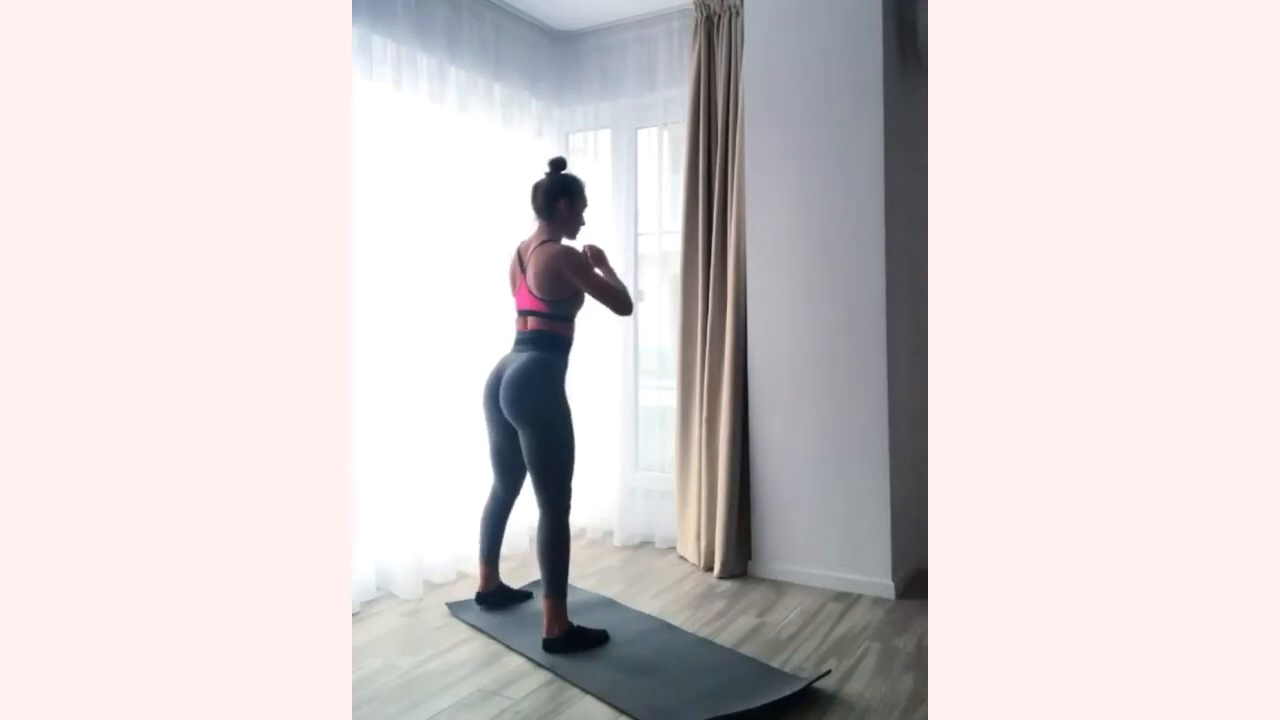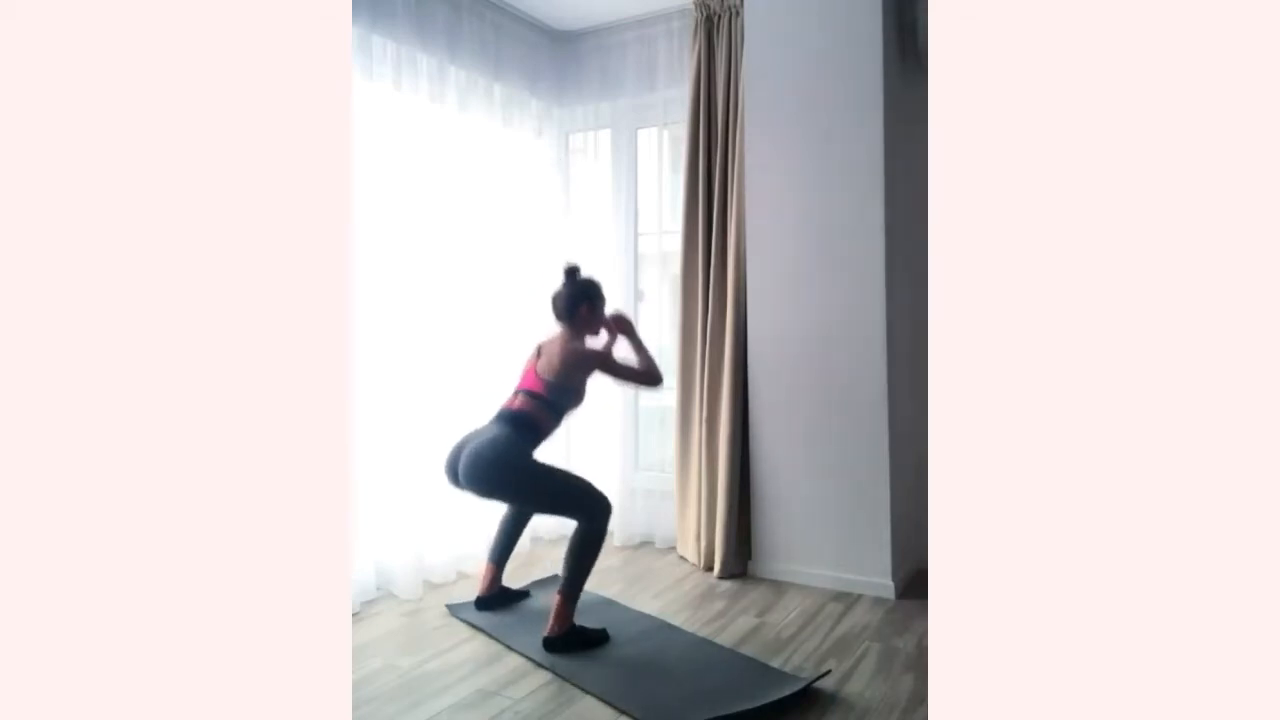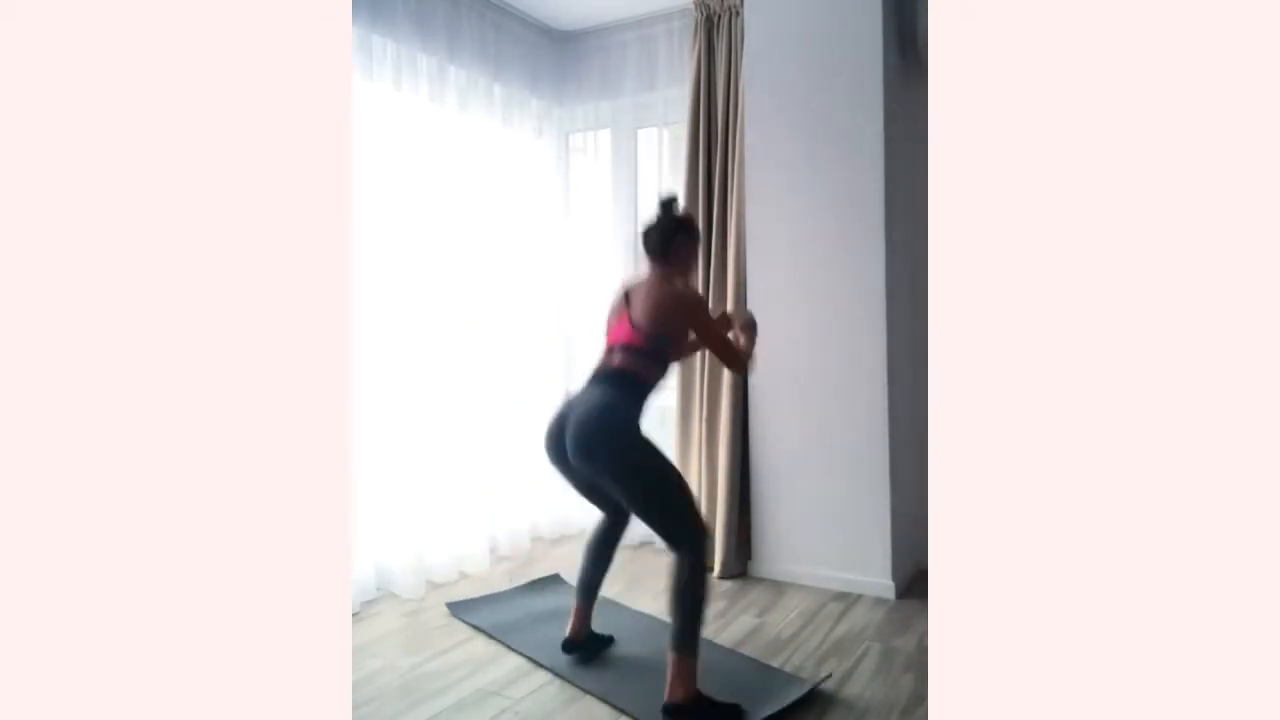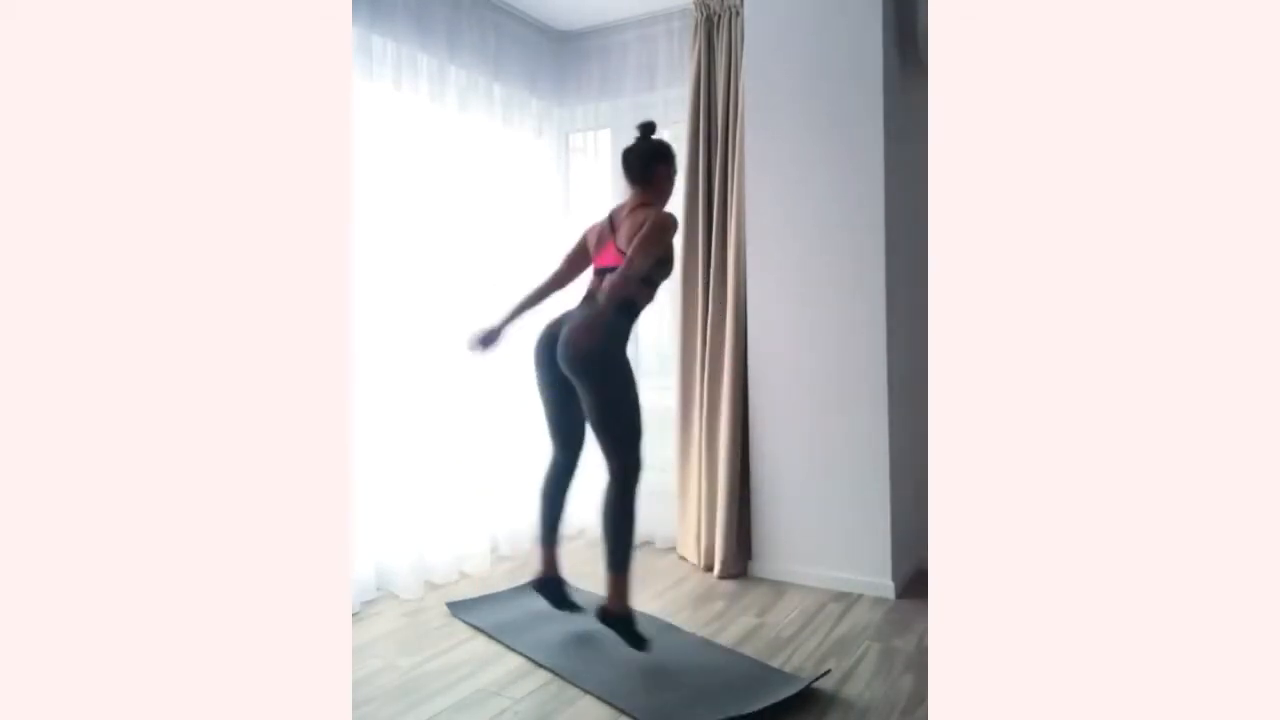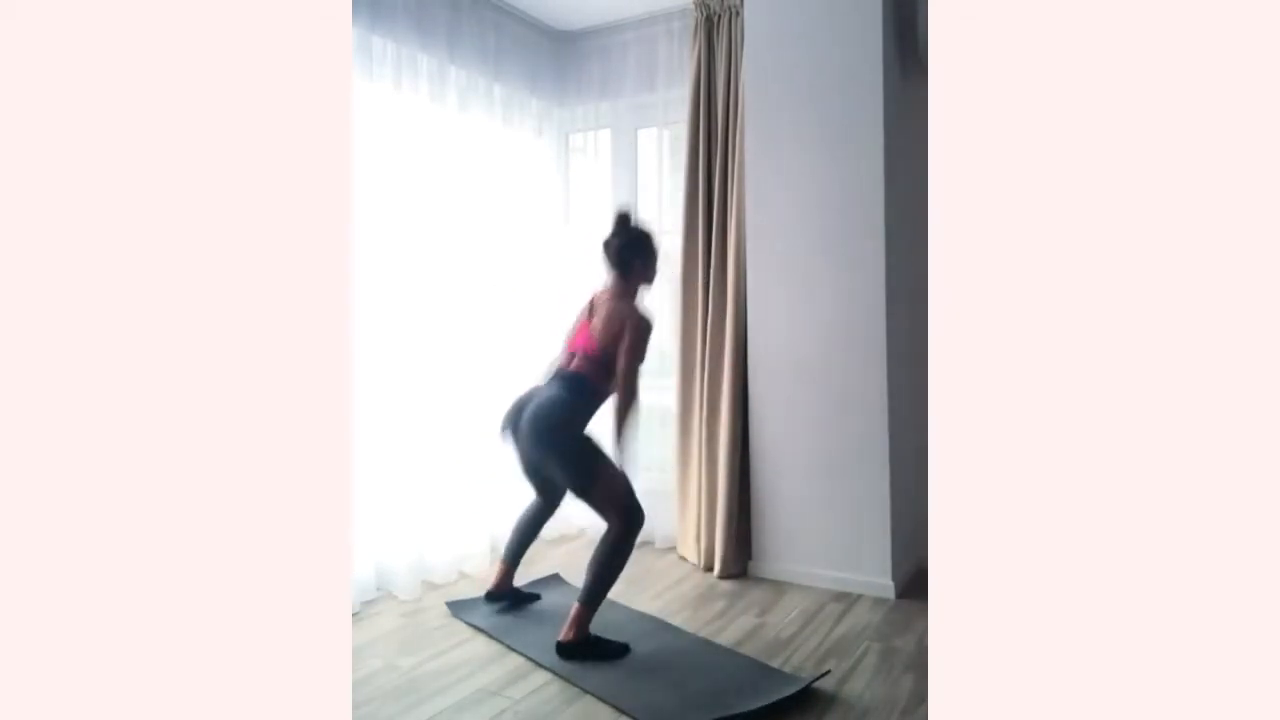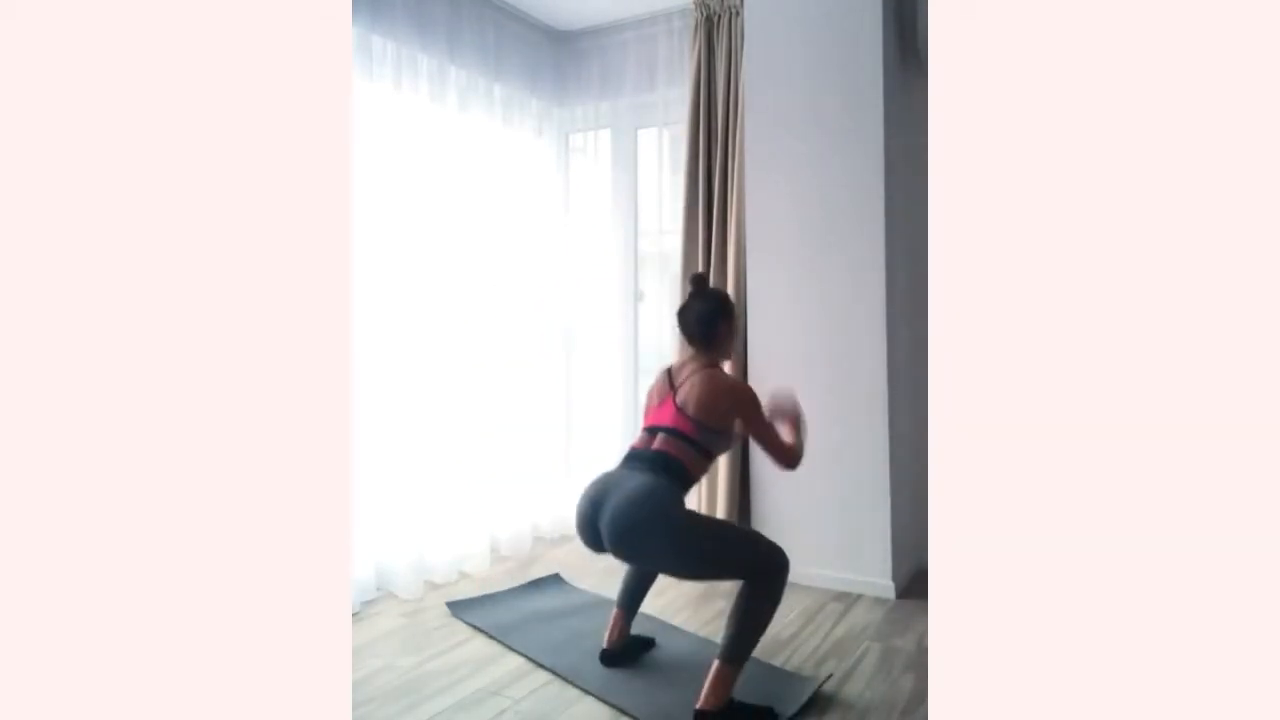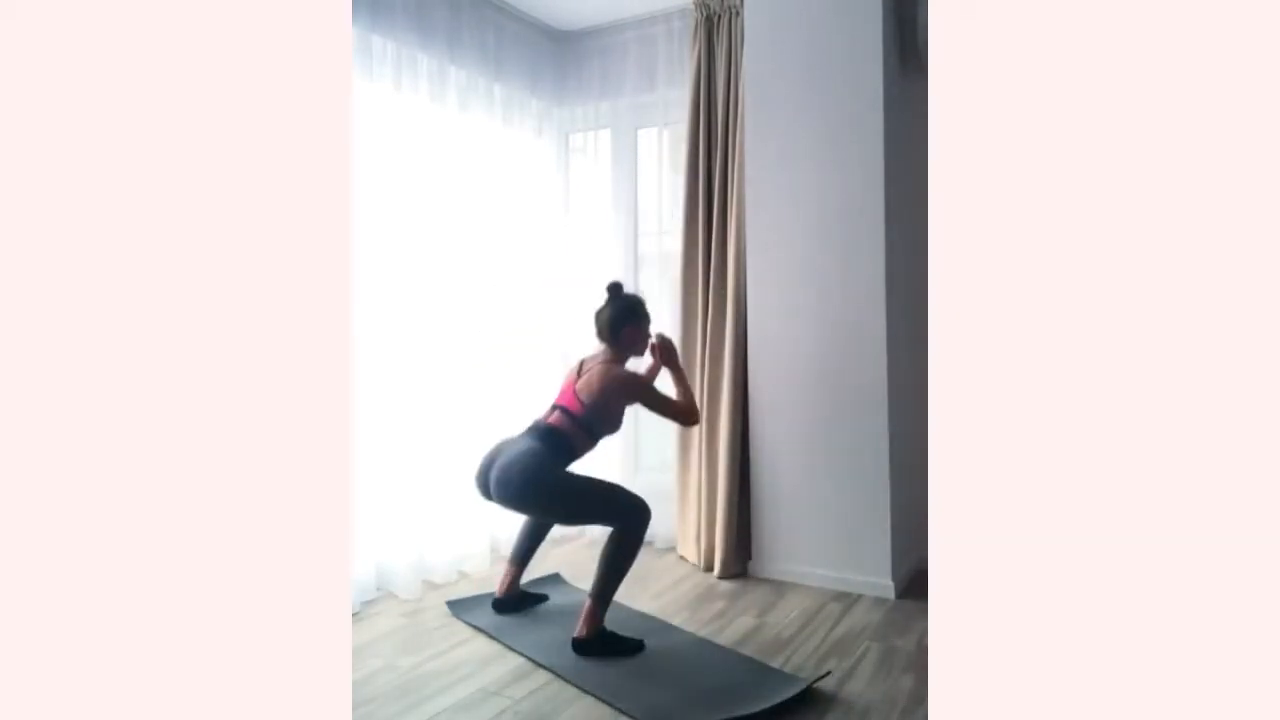
dt=0.7s
person 1, frame 1
left shoulder: (519, 254)
right shoulder: (562, 256)
right elbow: (623, 305)
right wrist: (602, 264)
left hip: (501, 376)
right hip: (536, 383)
left knee: (505, 487)
right knee: (555, 505)
left ankle: (489, 585)
right ankle: (557, 628)
person 1, frame 2
left shoulder: (546, 347)
right shoulder: (582, 355)
right elbow: (651, 378)
left wrist: (609, 341)
right wrist: (628, 333)
left hip: (465, 453)
right hip: (496, 461)
left knee: (527, 497)
right knee: (595, 510)
left ankle: (490, 587)
right ankle: (560, 626)
person 1, frame 3
left shoulder: (623, 298)
right shoulder: (680, 297)
right elbow: (737, 360)
left wrist: (700, 330)
right wrist: (743, 330)
left hip: (565, 425)
right hip: (605, 432)
left knee: (617, 514)
right knee: (693, 542)
left ankle: (579, 630)
person 1, frame 4
left shoulder: (600, 226)
right shoulder: (660, 222)
left elbow: (556, 280)
right elbow: (631, 271)
left wrist: (503, 324)
right wrist: (598, 315)
left hip: (555, 338)
right hip: (596, 346)
left knee: (564, 454)
right knee: (624, 471)
left ankle: (548, 570)
right ankle: (616, 602)
person 1, frame 5
left shoulder: (590, 307)
right shoulder: (633, 322)
right elbow: (624, 389)
right wrist: (611, 468)
left hip: (523, 411)
right hip: (553, 422)
left knee: (550, 496)
right knee: (628, 518)
left ankle: (502, 583)
right ankle: (575, 634)
person 1, frame 6
left shoulder: (661, 380)
right shoulder: (730, 390)
right elbow: (787, 457)
right wrist: (789, 423)
left hip: (594, 507)
right hip: (640, 516)
right knee: (770, 567)
left ankle: (616, 639)
person 1, frame 7
left shoulder: (586, 364)
right shoulder: (623, 379)
right elbow: (689, 416)
left wrist: (654, 370)
right wrist: (674, 367)
left hip: (494, 465)
right hip: (523, 477)
left knee: (550, 498)
right knee: (633, 515)
left ankle: (508, 590)
right ankle: (590, 631)
